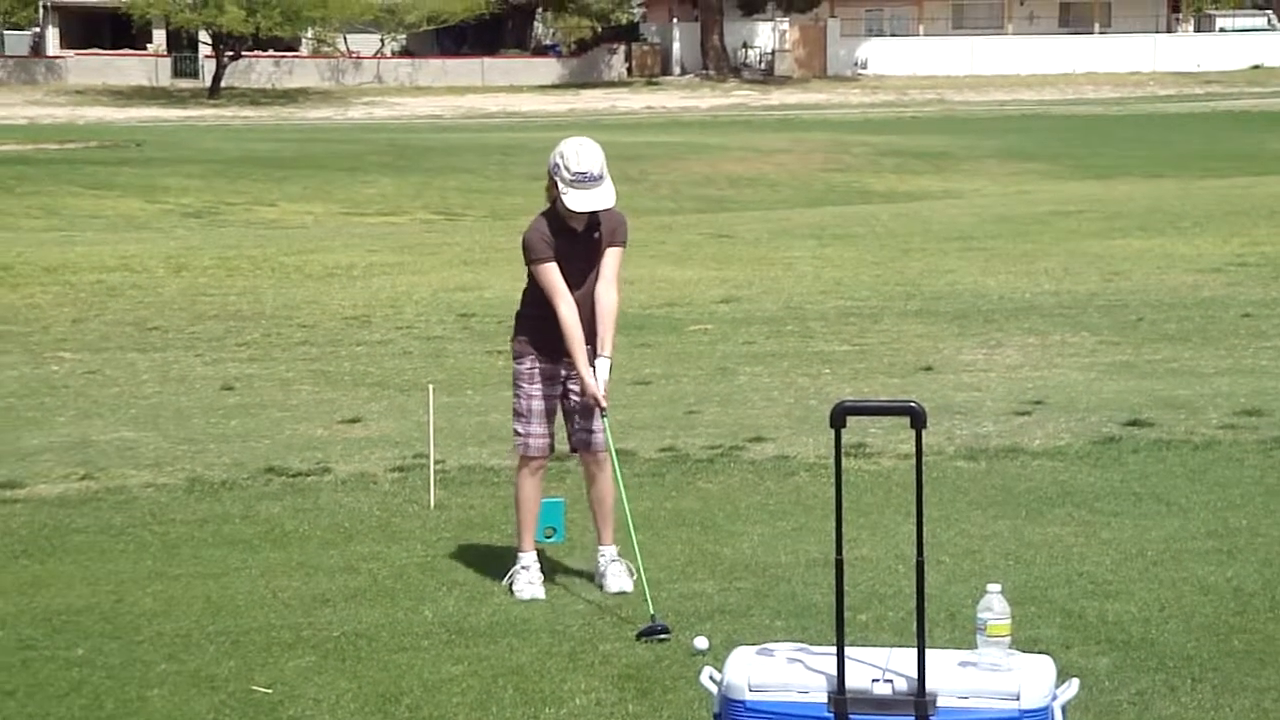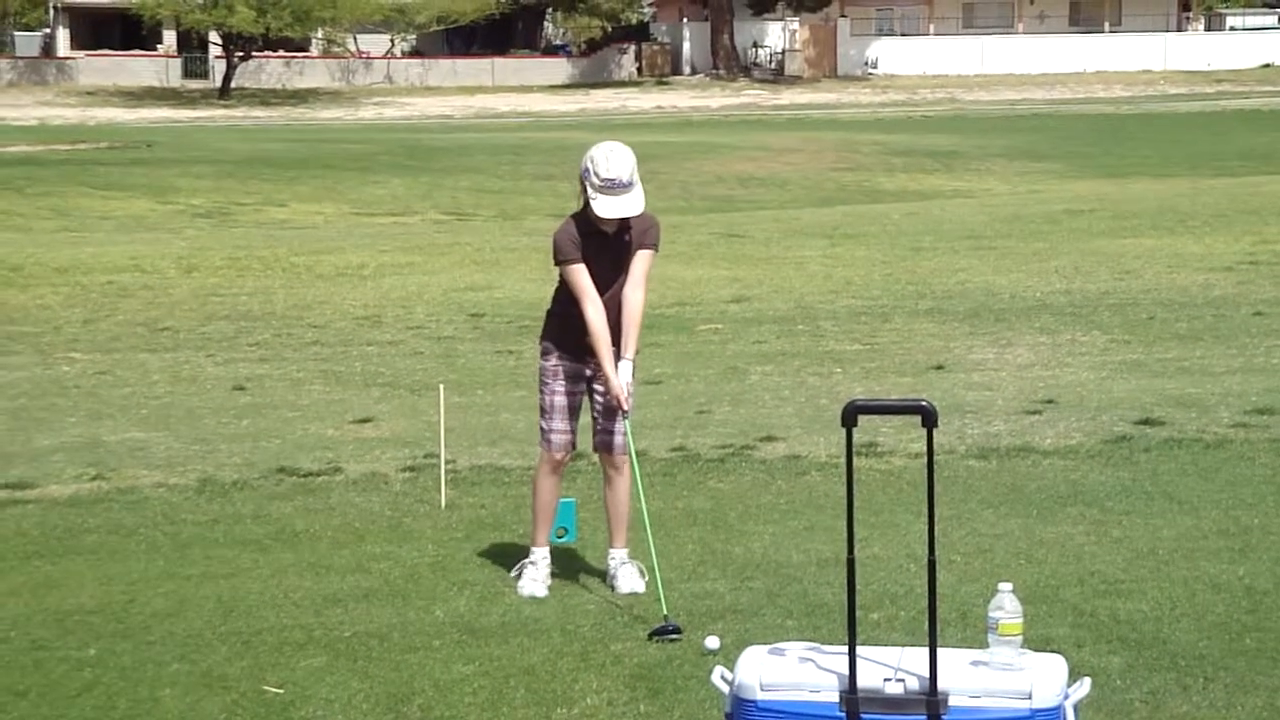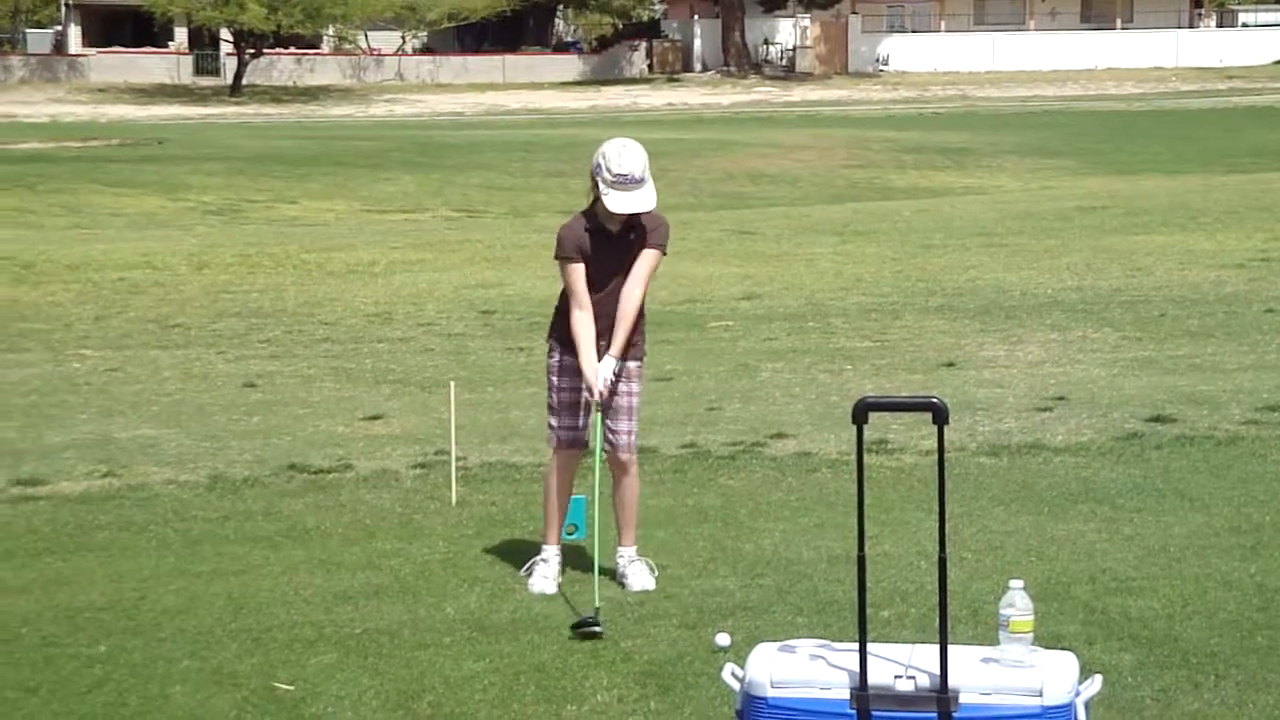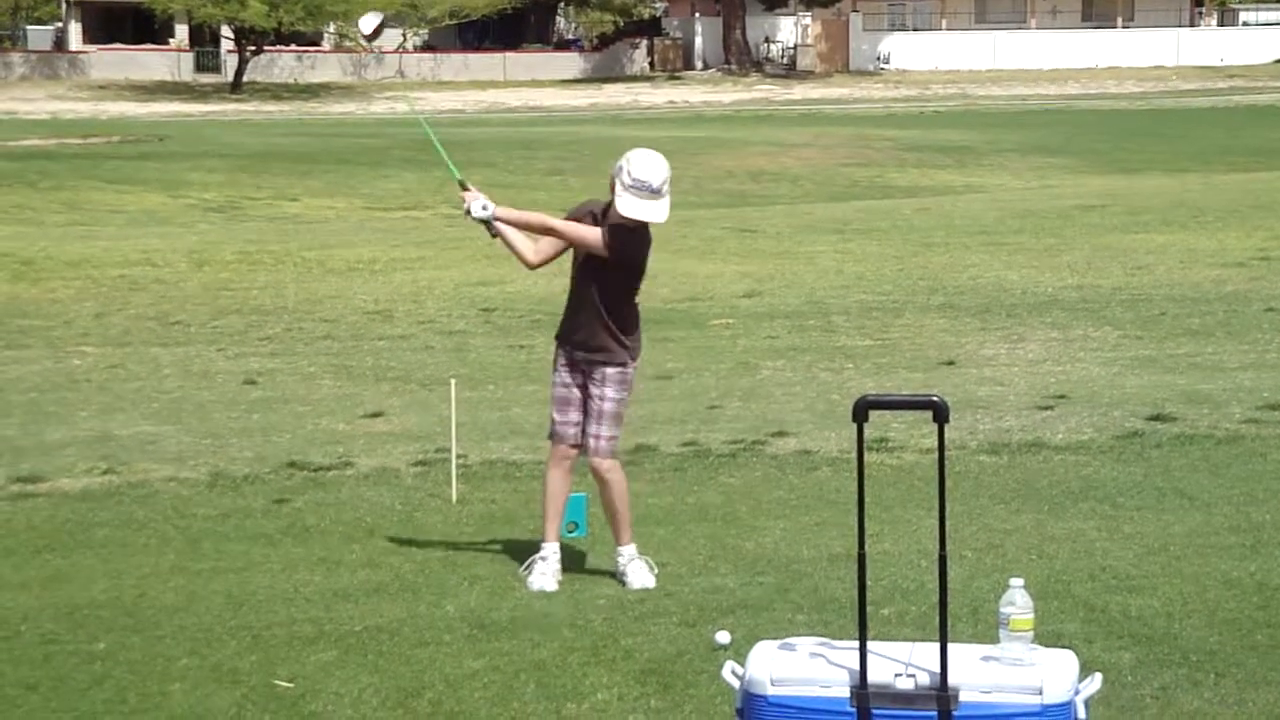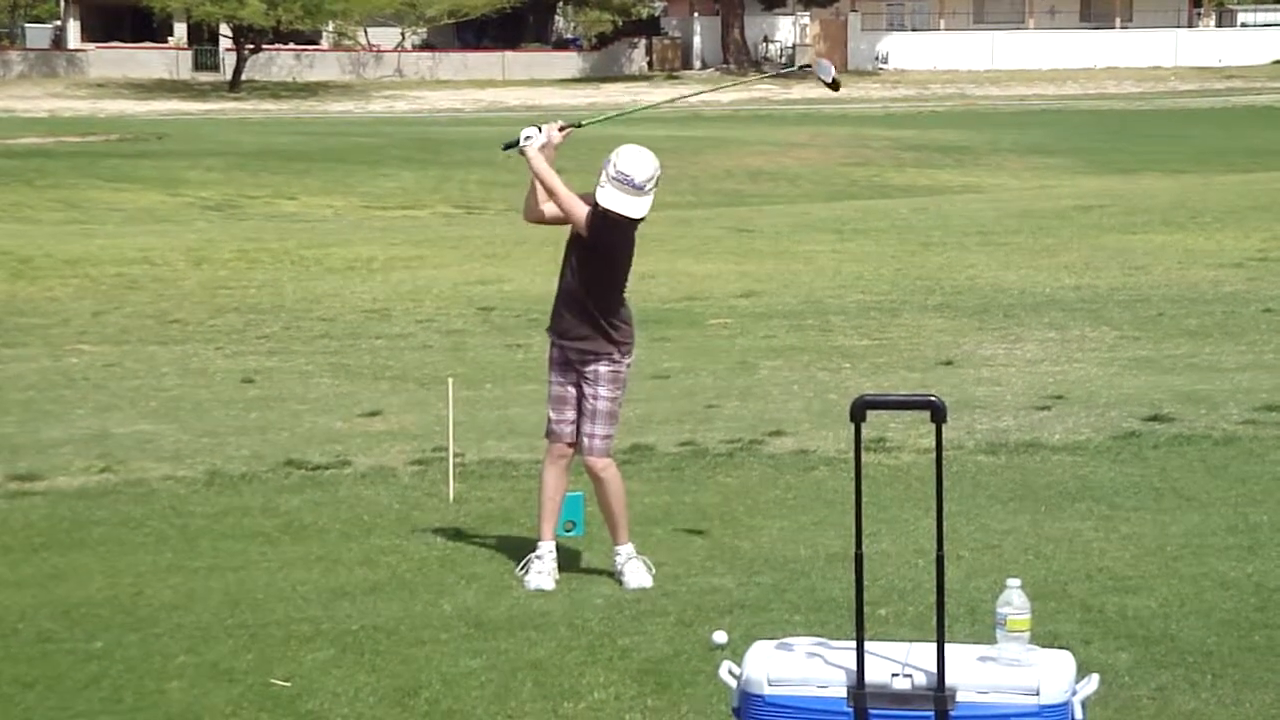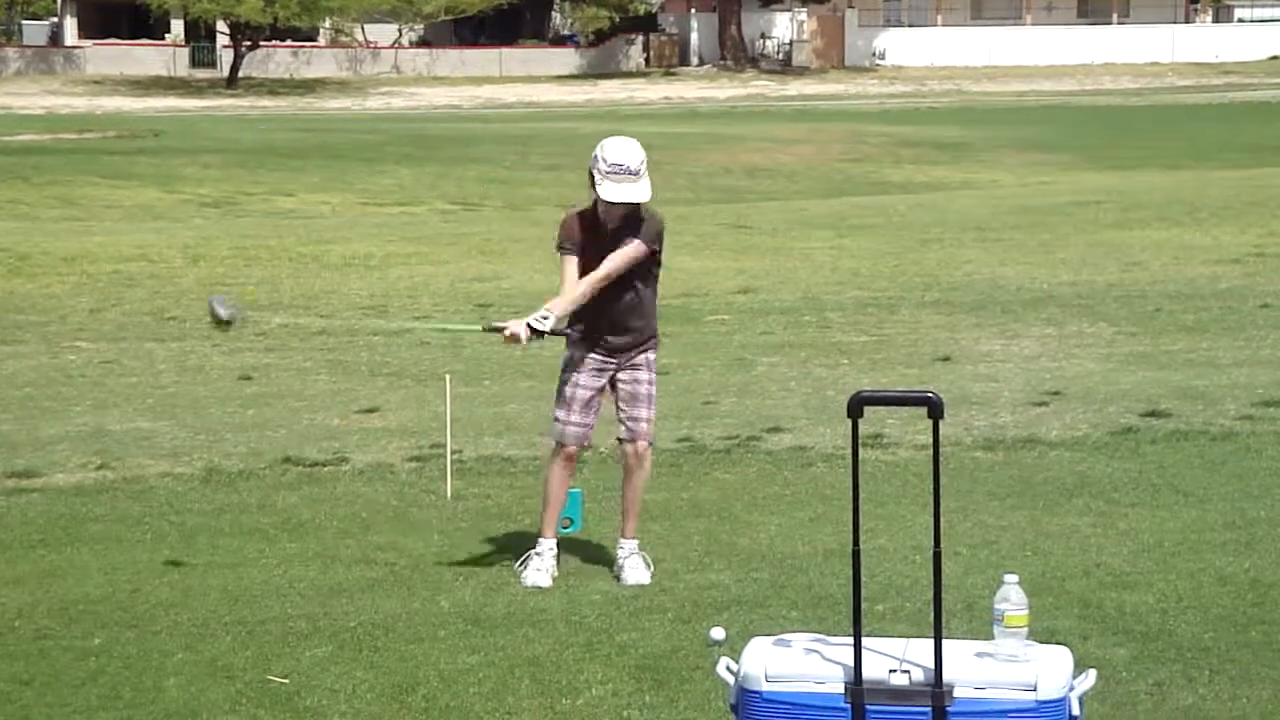
dt=0.4s
person 1, frame 1
left shoulder: (613, 224)
right shoulder: (539, 235)
left elbow: (606, 291)
right elbow: (563, 306)
left wrist: (603, 361)
right wrist: (585, 374)
left hip: (588, 351)
right hip: (537, 352)
left knee: (596, 454)
right knee: (533, 456)
left ankle: (608, 555)
right ankle: (526, 561)
person 1, frame 2
left shoulder: (645, 227)
right shoulder: (569, 236)
left elbow: (633, 294)
right elbow: (590, 306)
left wrist: (626, 362)
right wrist: (609, 374)
left hip: (615, 353)
right hip: (565, 352)
left knee: (616, 456)
right knee: (555, 453)
left ankle: (619, 557)
right ankle: (538, 556)
person 1, frame 3
left shoulder: (653, 229)
right shoulder: (573, 233)
left elbow: (631, 296)
right elbow: (579, 305)
left wrist: (613, 358)
right wrist: (588, 367)
left hip: (624, 354)
right hip: (575, 352)
left knee: (624, 455)
right knee: (565, 451)
left ankle: (628, 555)
right ankle: (549, 555)
person 1, frame 4
left shoulder: (632, 240)
right shoulder: (589, 214)
left elbow: (554, 230)
right elbow: (533, 256)
left wrist: (491, 209)
right wrist: (494, 216)
left hip: (611, 358)
right hip: (570, 349)
left knee: (601, 458)
right knee: (561, 450)
left ankle: (627, 553)
right ankle: (548, 553)
person 1, frame 5
left shoulder: (613, 228)
right shoulder: (596, 209)
left elbow: (553, 189)
right elbow: (536, 213)
left wrist: (533, 153)
right wrist: (546, 151)
left hip: (604, 354)
right hip: (566, 345)
left knee: (596, 457)
right knee: (559, 447)
left ankle: (625, 552)
right ankle: (545, 550)
person 1, frame 6
left shoulder: (648, 225)
right shoulder: (575, 227)
left elbow: (600, 277)
right elbow: (572, 290)
left wrist: (543, 317)
right wrist: (539, 322)
left hip: (637, 349)
right hip: (590, 348)
left knee: (638, 447)
right knee: (567, 447)
left ankle: (628, 547)
right ankle: (545, 546)
